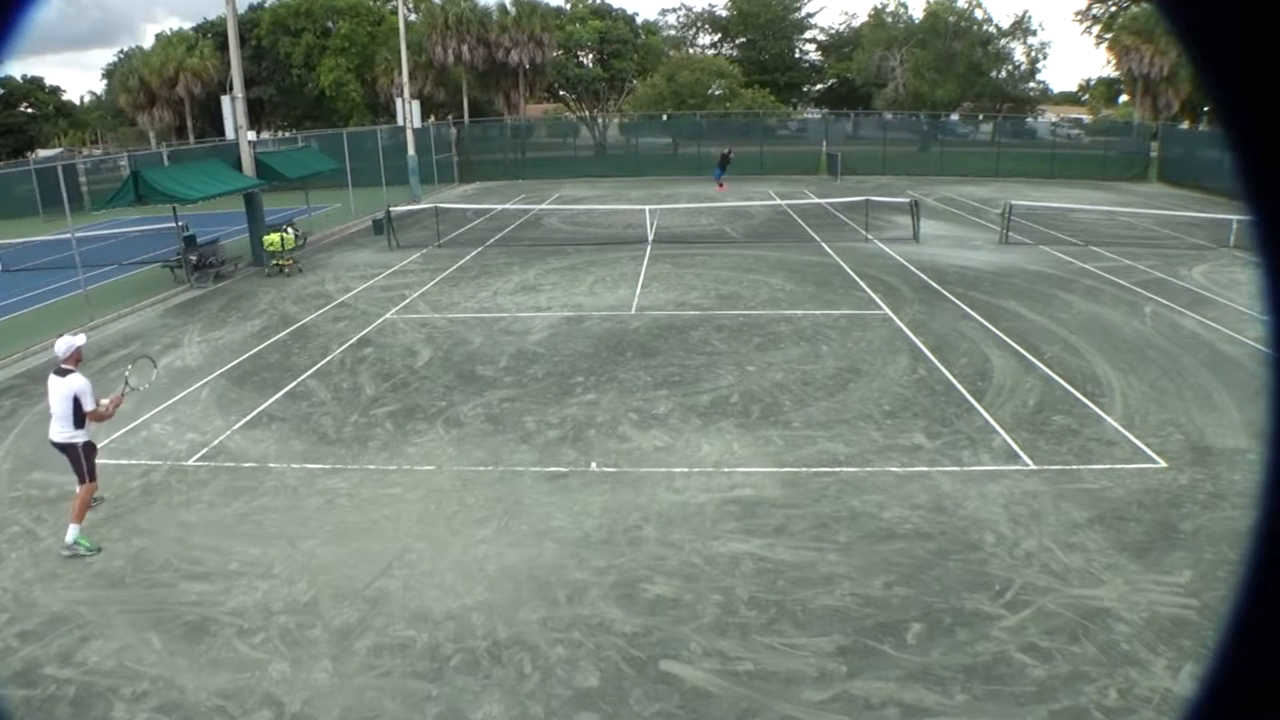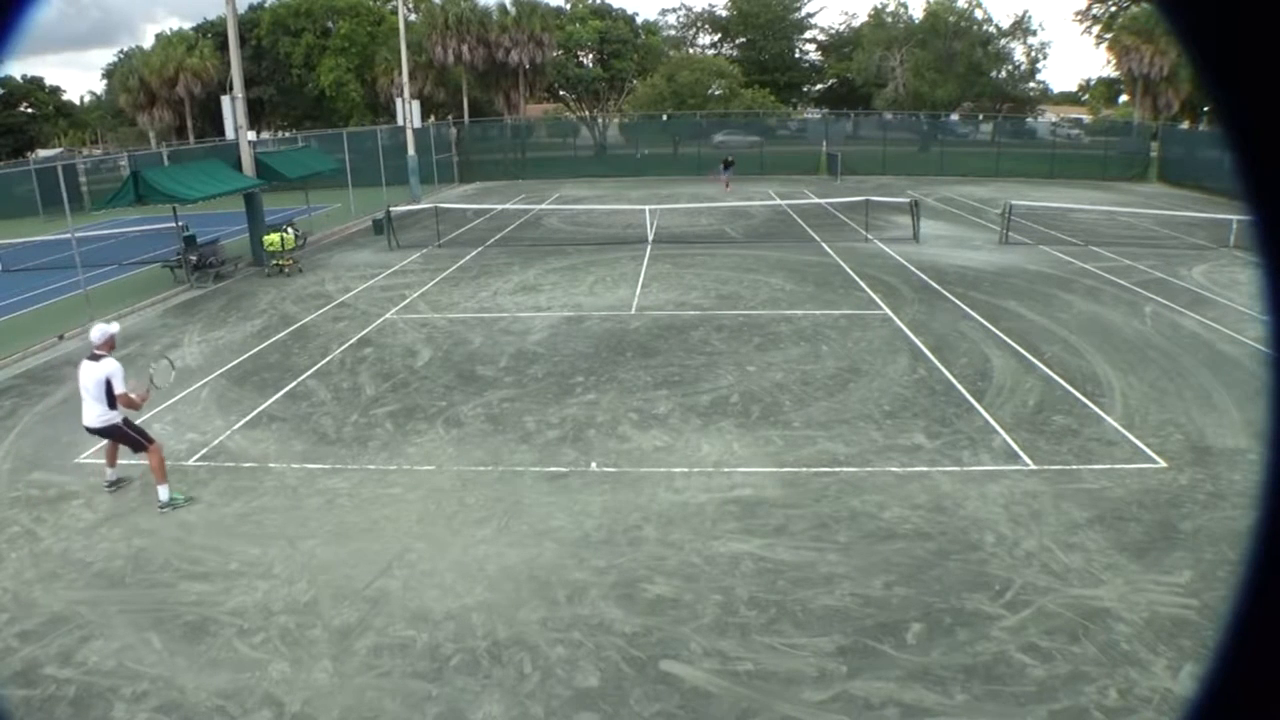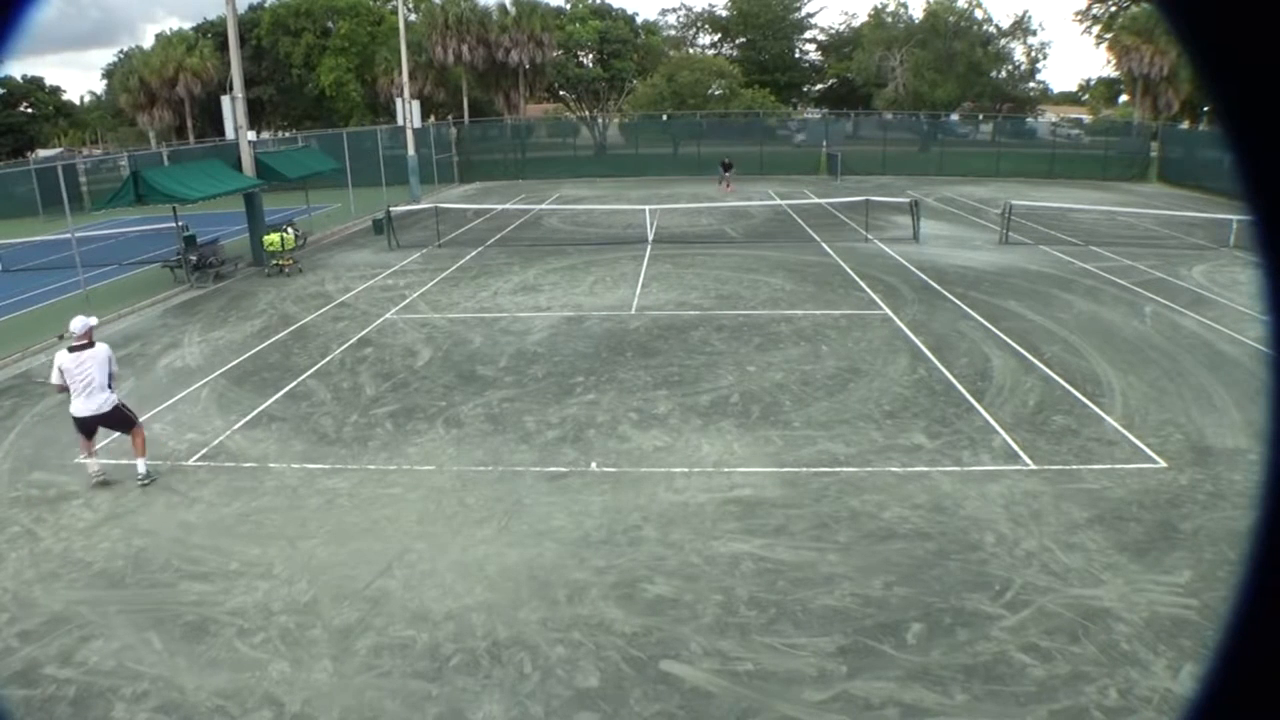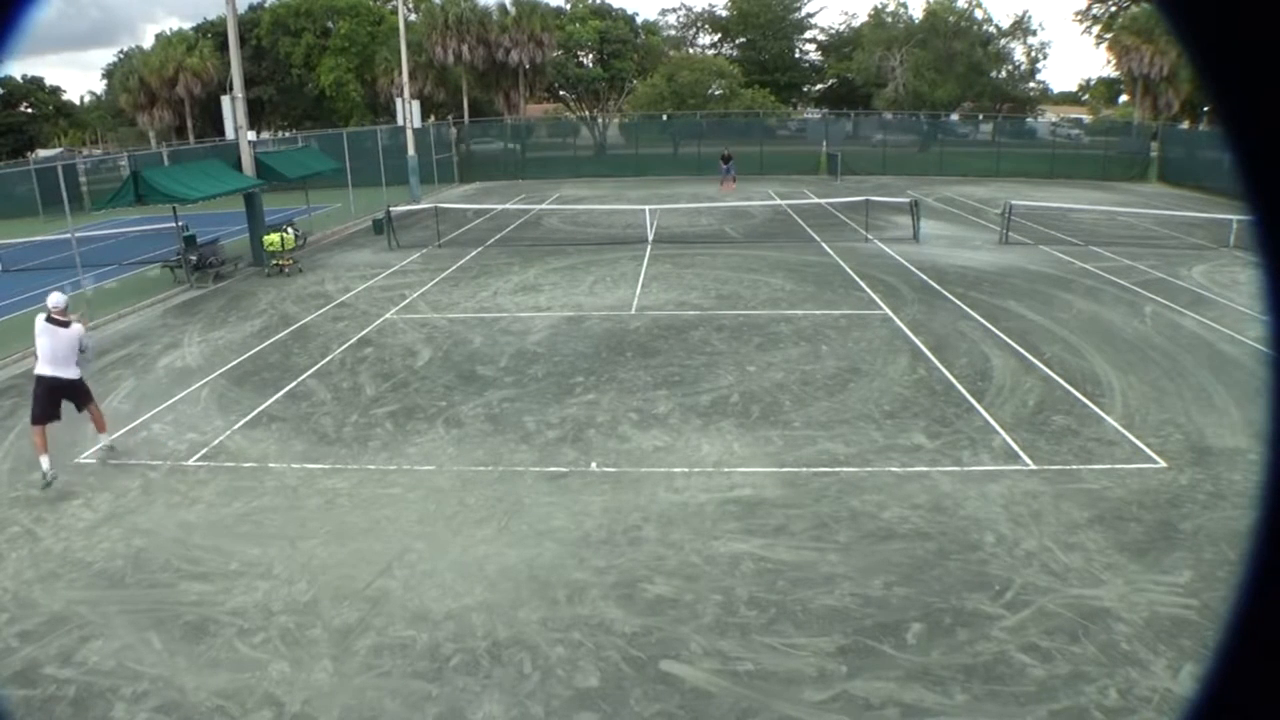
dt=0.4s
person 1, frame 1
left shoulder: (54, 376)
right shoulder: (80, 382)
right elbow: (93, 416)
left wrist: (104, 402)
right wrist: (110, 411)
left hip: (56, 436)
right hip: (73, 440)
left knee: (90, 452)
right knee: (89, 485)
left ankle: (80, 499)
right ankle: (71, 541)
person 1, frame 2
left shoulder: (84, 364)
right shoulder: (112, 365)
right elbow: (123, 400)
left wrist: (132, 395)
right wrist: (139, 403)
left hip: (90, 423)
right hip: (108, 422)
left knee: (114, 438)
right knee: (154, 449)
left ankle: (111, 479)
right ankle: (165, 498)
person 1, frame 3
left shoulder: (61, 357)
right shoulder: (104, 348)
left elbow: (59, 387)
left hip: (81, 412)
right hip: (108, 406)
left knee: (87, 439)
right knee: (136, 430)
left ankle: (95, 472)
right ankle: (142, 472)
person 1, frame 4
left shoulder: (40, 321)
right shoulder: (77, 329)
right elbow: (83, 349)
left hip: (45, 379)
right hip: (71, 379)
left knee: (38, 427)
right knee: (91, 405)
left ankle: (47, 470)
right ankle: (106, 443)
